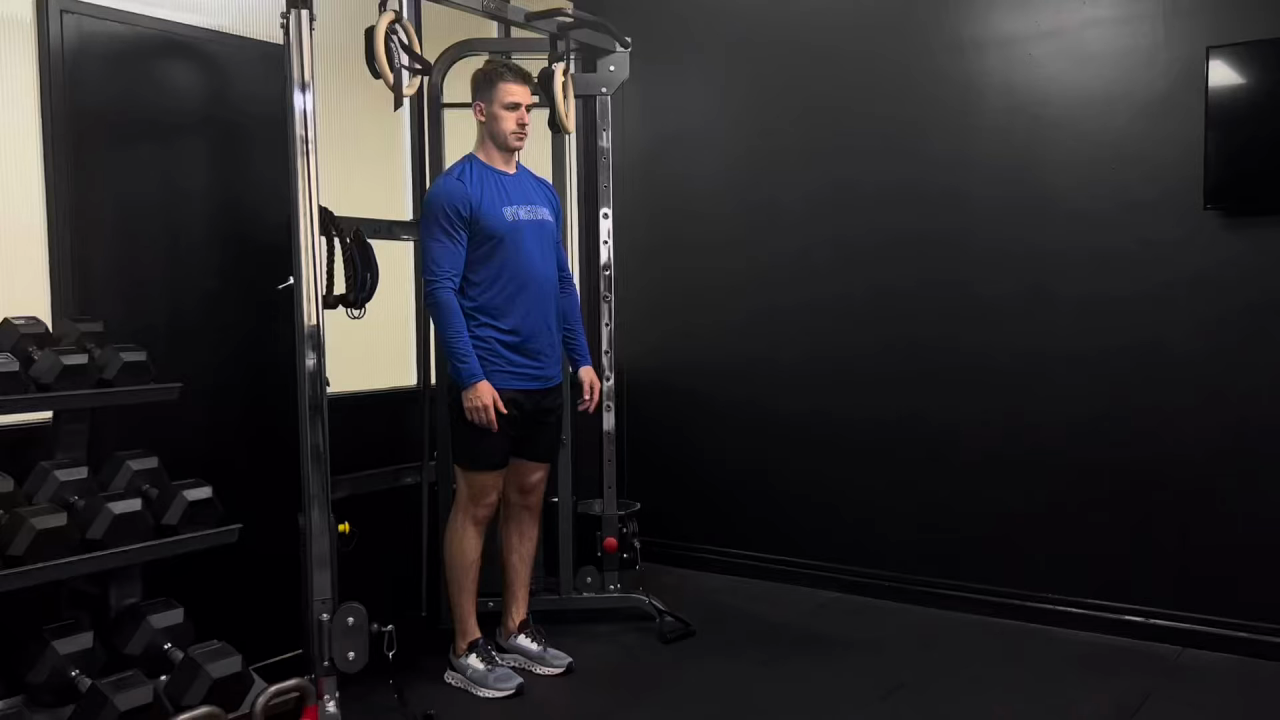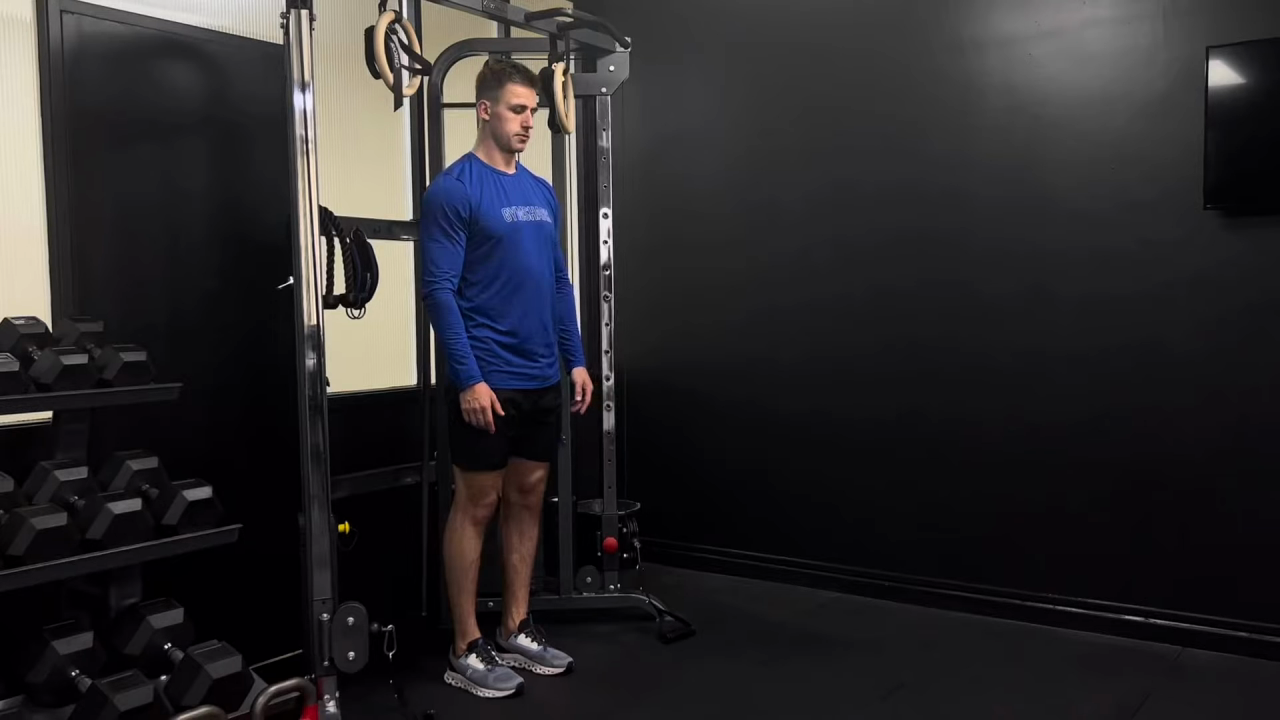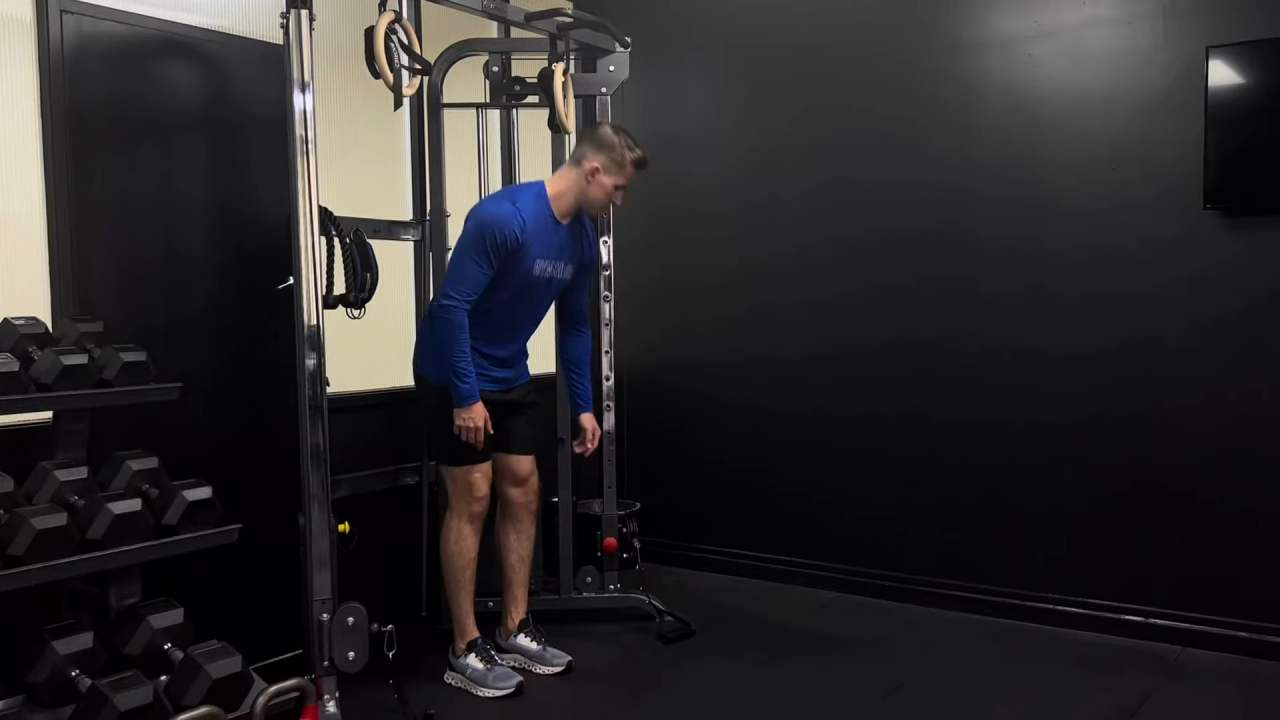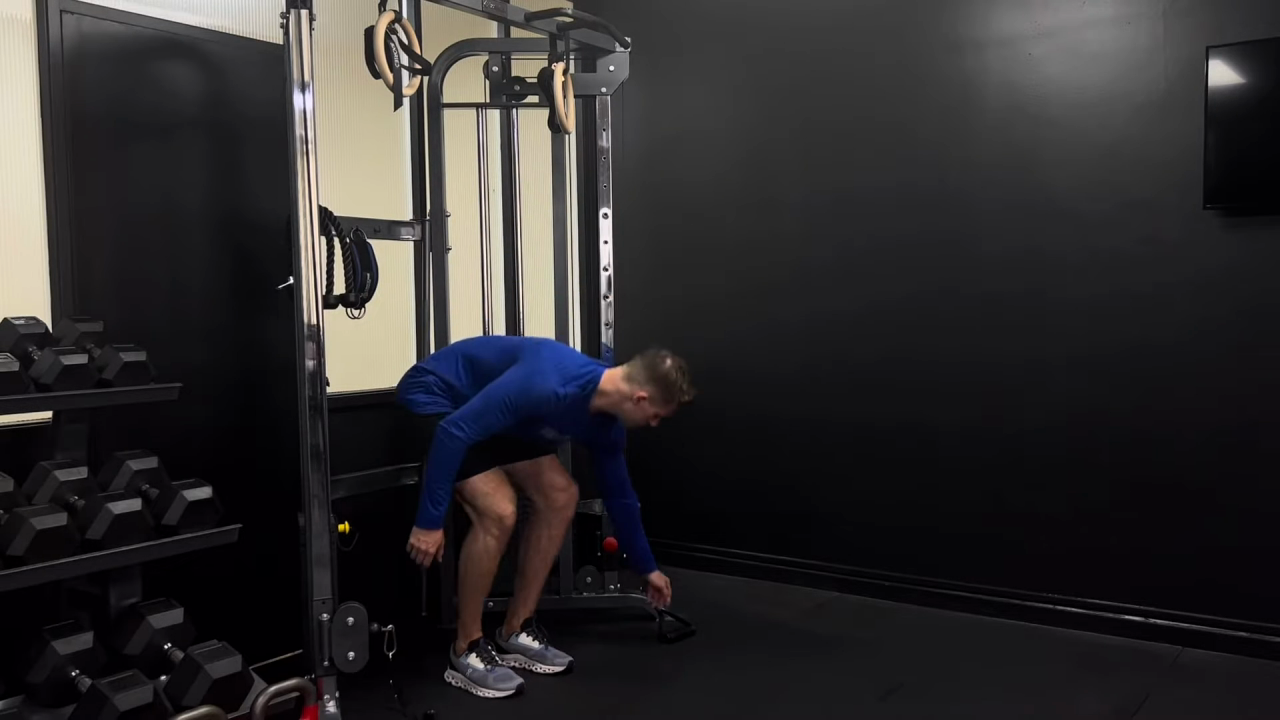
dt=0.5s
person 1, frame 1
left shoulder: (543, 193)
right shoulder: (455, 191)
left elbow: (562, 283)
right elbow: (441, 291)
left wrist: (582, 359)
right wrist: (470, 377)
left hip: (543, 380)
right hip: (489, 382)
left knee: (528, 499)
right knee: (477, 505)
left ankle: (516, 632)
right ankle: (466, 650)
person 1, frame 2
left shoulder: (542, 193)
right shoulder: (454, 191)
right elbow: (440, 291)
left wrist: (575, 361)
right wrist: (468, 379)
left hip: (542, 381)
right hip: (489, 383)
left knee: (528, 500)
right knee: (478, 505)
left ankle: (516, 630)
right ankle: (465, 649)
person 1, frame 3
left shoulder: (581, 238)
right shoulder: (503, 218)
left elbow: (576, 325)
right elbow: (450, 305)
left wrist: (584, 405)
right wrist: (465, 398)
left hip: (508, 378)
right hip: (454, 372)
left knee: (522, 493)
right knee: (472, 499)
left ankle: (515, 632)
right ankle: (465, 649)
person 1, frame 4
left shoulder: (603, 418)
right shoulder: (546, 385)
left elbow: (618, 492)
right elbow: (454, 432)
left wrist: (646, 565)
right wrist: (430, 520)
left hip: (488, 408)
right hip: (435, 396)
left knee: (560, 497)
right knee: (499, 510)
left ankle: (516, 630)
right ankle: (467, 650)
